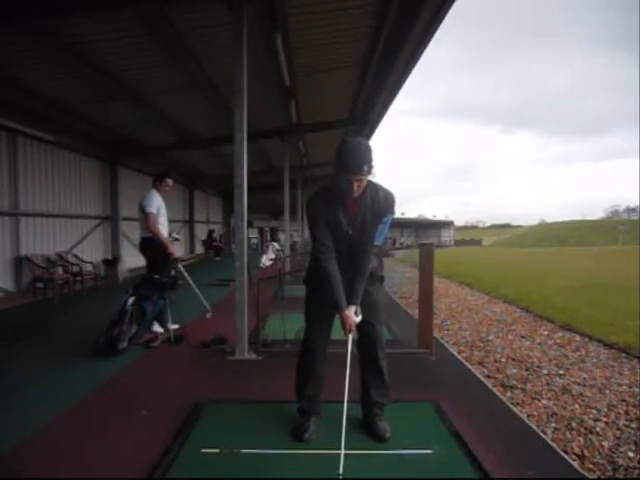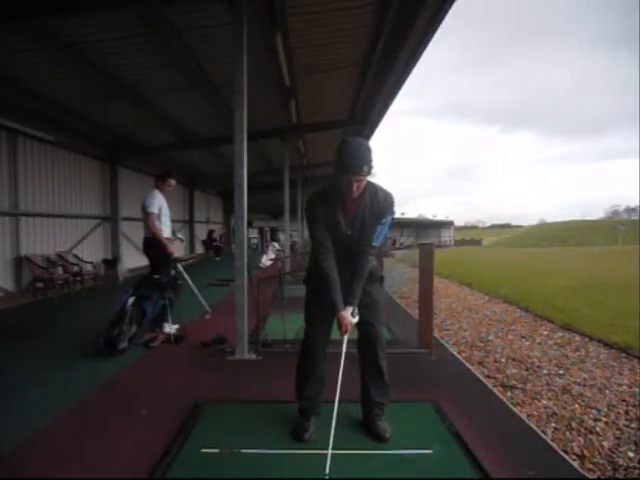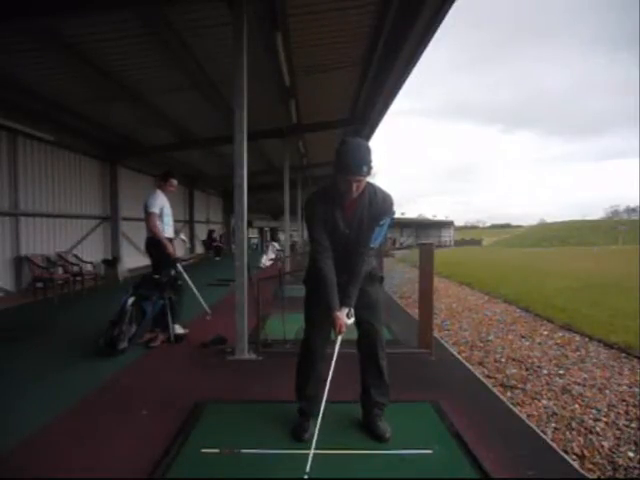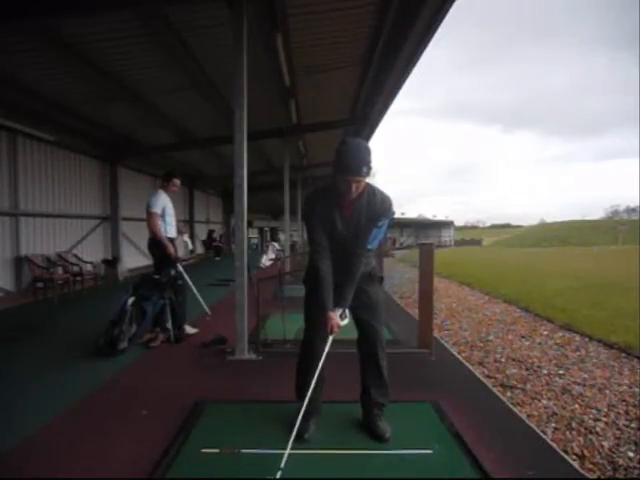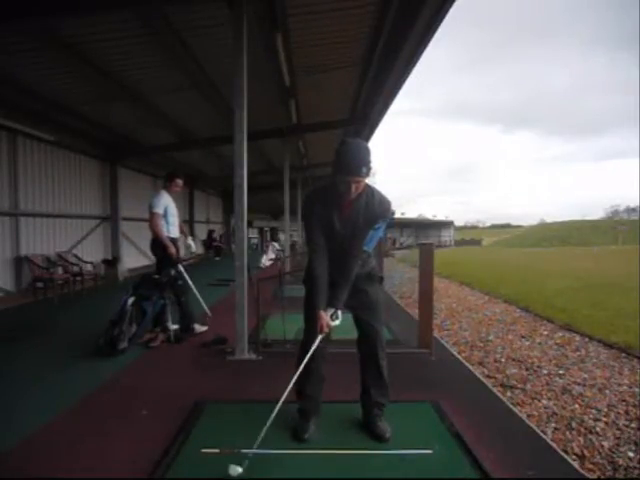
dt=0.4s
person 1, frame 1
left shoulder: (383, 200)
right shoulder: (319, 202)
left elbow: (366, 252)
right elbow: (325, 256)
left wrist: (354, 301)
right wrist: (341, 306)
left hip: (364, 275)
right hip: (324, 276)
left knee: (373, 341)
right knee: (314, 342)
left ankle: (374, 411)
right ankle: (308, 412)
person 1, frame 2
left shoulder: (382, 201)
right shoulder: (318, 202)
left elbow: (365, 253)
right elbow: (324, 256)
left wrist: (352, 302)
right wrist: (338, 307)
left hip: (364, 276)
right hip: (324, 277)
left knee: (373, 341)
right knee: (314, 342)
left ankle: (374, 411)
right ankle: (308, 412)
person 1, frame 3
left shoulder: (381, 202)
right shoulder: (317, 202)
left elbow: (363, 254)
right elbow: (322, 255)
left wrist: (348, 302)
right wrist: (334, 307)
left hip: (364, 277)
right hip: (323, 277)
left knee: (374, 342)
right knee: (313, 344)
left ankle: (374, 412)
right ankle: (307, 412)
person 1, frame 4
left shoulder: (380, 204)
right shoulder: (316, 202)
left elbow: (361, 255)
right elbow: (320, 256)
left wrist: (343, 303)
right wrist: (328, 307)
left hip: (363, 278)
right hip: (323, 278)
left knee: (373, 343)
right knee: (313, 344)
left ankle: (374, 412)
right ankle: (307, 411)
person 1, frame 5
left shoulder: (379, 205)
right shoulder: (315, 201)
left elbow: (357, 256)
right elbow: (317, 255)
left wrist: (337, 304)
right wrist: (320, 306)
left hip: (362, 278)
right hip: (323, 277)
left knee: (373, 343)
right knee: (313, 343)
left ankle: (374, 412)
right ankle: (307, 412)
person 2, frame 1
left shoulder: (156, 198)
right shoulder: (152, 197)
right elbow: (151, 225)
left wrist: (168, 239)
right wrist: (167, 244)
left hip: (155, 243)
right hip: (154, 243)
left ankle: (158, 322)
right ankle: (158, 324)
person 2, frame 2
left shoulder: (160, 198)
right shoulder: (154, 197)
right elbow: (151, 224)
left wrist: (172, 235)
right wrist: (166, 243)
left hip: (160, 243)
right hip: (157, 244)
left ankle: (159, 323)
right ankle: (159, 326)
person 2, frame 3
left shoulder: (162, 198)
right shoulder: (156, 198)
right elbow: (152, 224)
left wrist: (176, 233)
right wrist: (167, 244)
left hip: (163, 243)
right hip: (159, 244)
right knee: (172, 284)
left ankle: (160, 326)
right ankle: (166, 326)
person 2, frame 4
left shoulder: (165, 199)
right shoulder: (158, 198)
left elbow: (170, 223)
right elbow: (152, 224)
left wrist: (182, 233)
right wrist: (167, 244)
left hip: (166, 244)
right hip: (162, 244)
right knee: (176, 285)
person 2, frame 5
left shoulder: (169, 200)
right shoulder: (161, 198)
left elbow: (176, 222)
right elbow: (154, 224)
left wrist: (187, 236)
right wrist: (168, 244)
left hip: (170, 244)
right hip: (164, 245)
left knee: (165, 285)
right knee: (178, 285)
right ankle: (188, 325)
